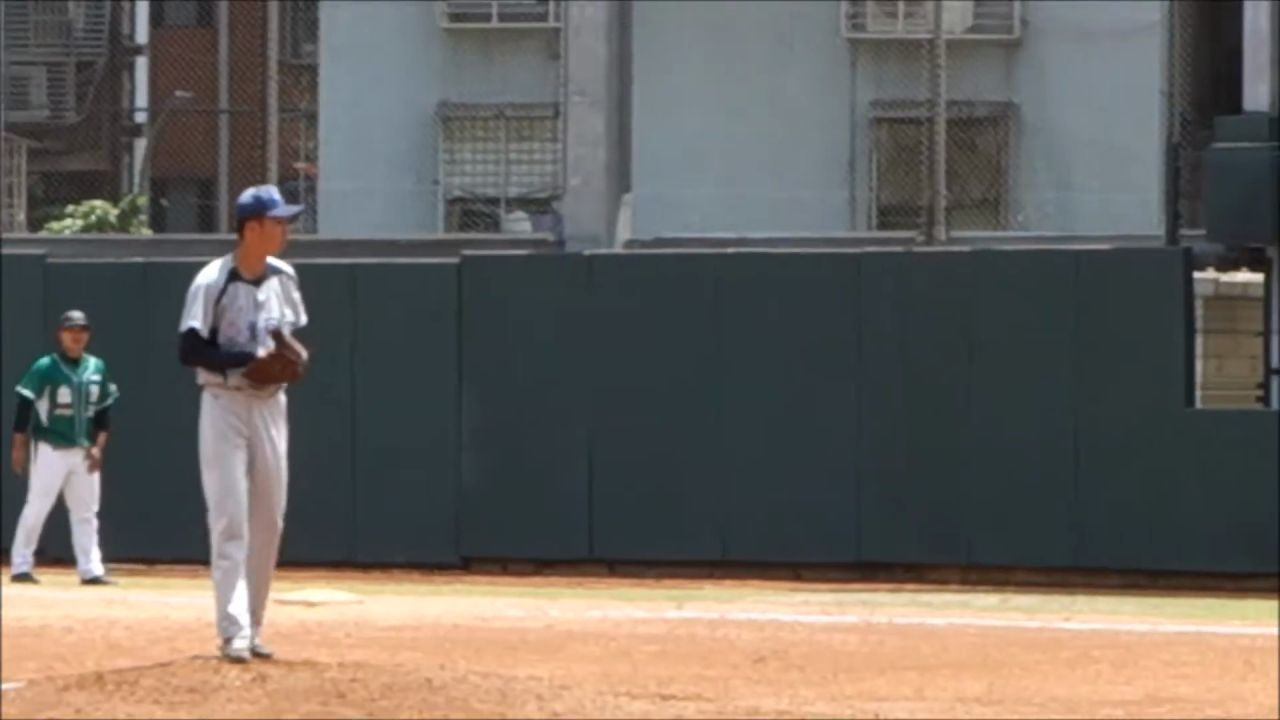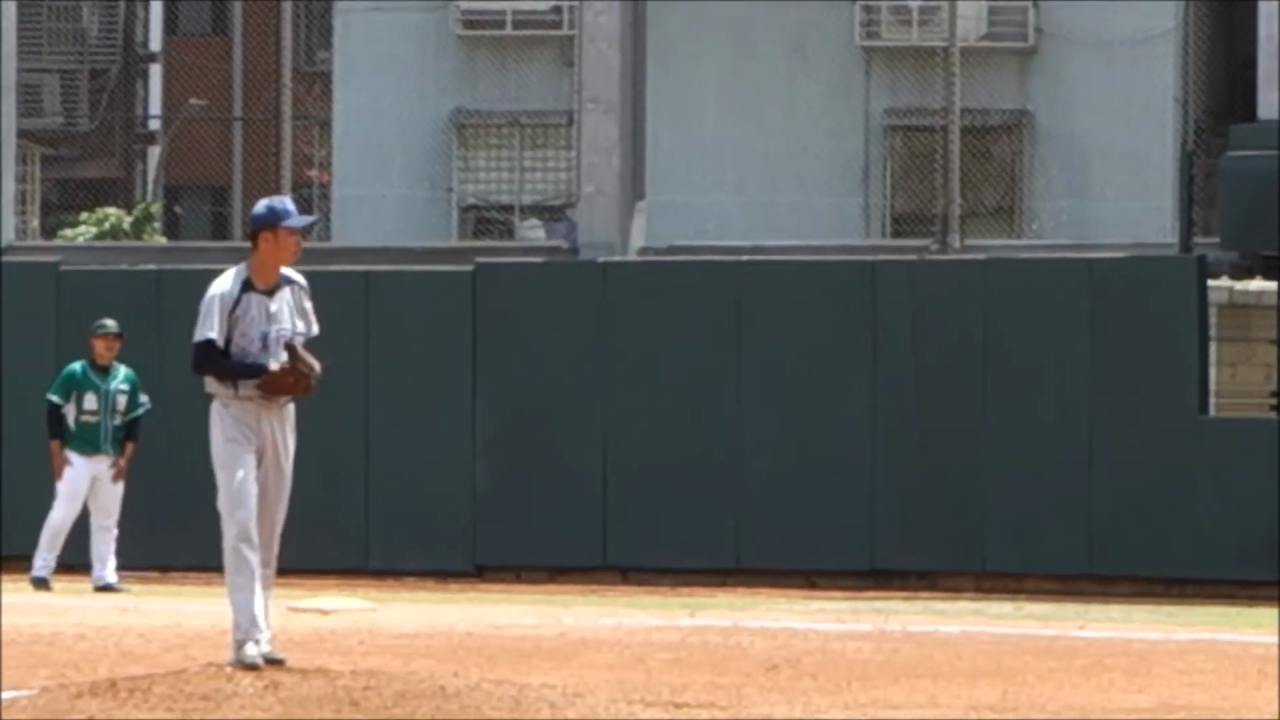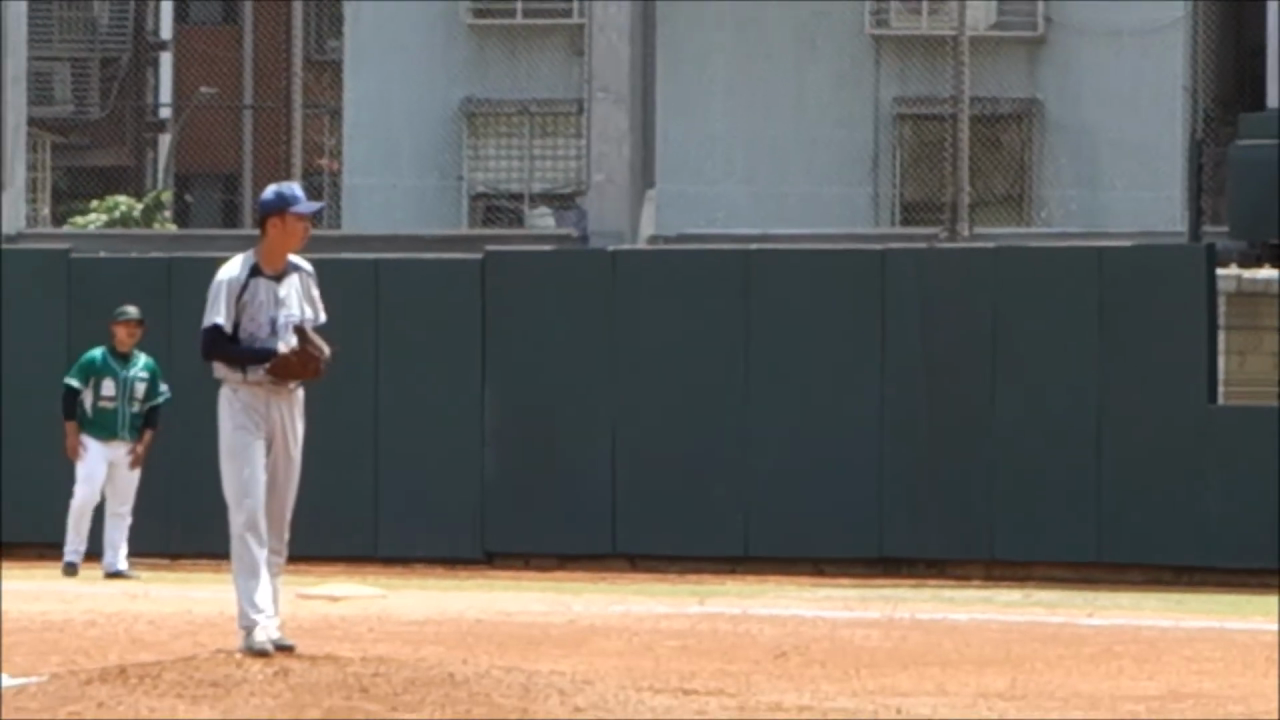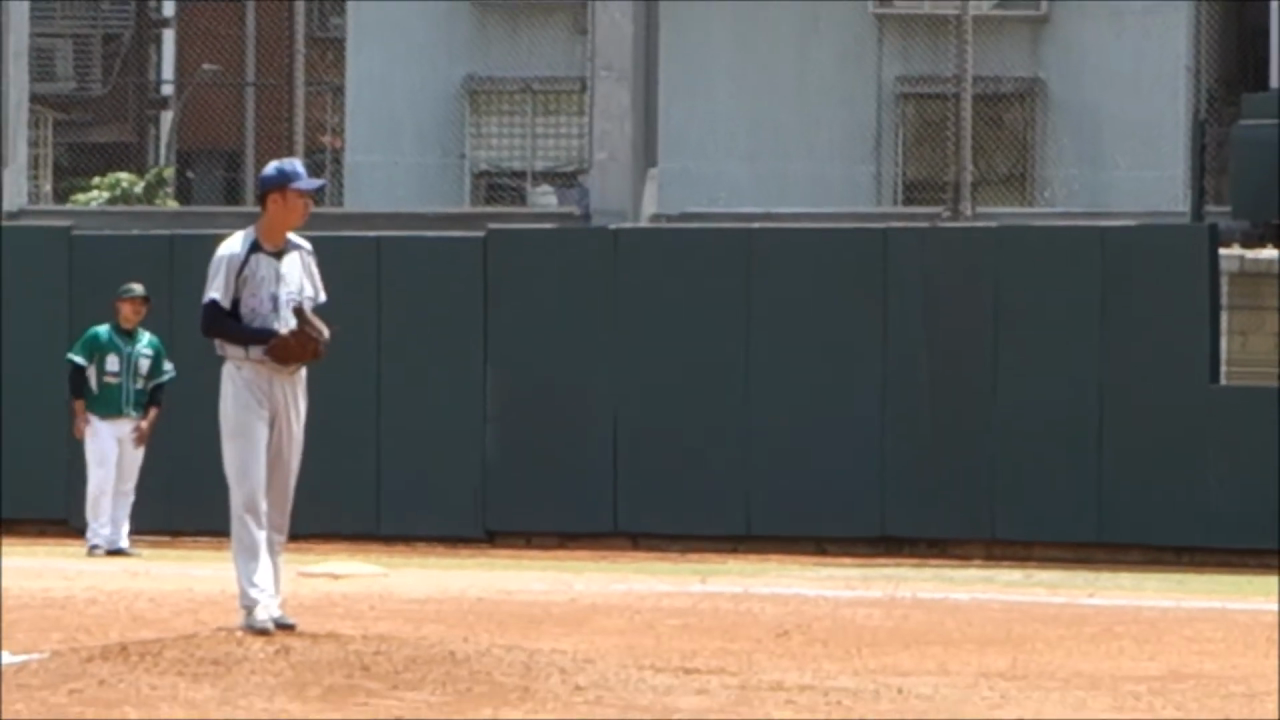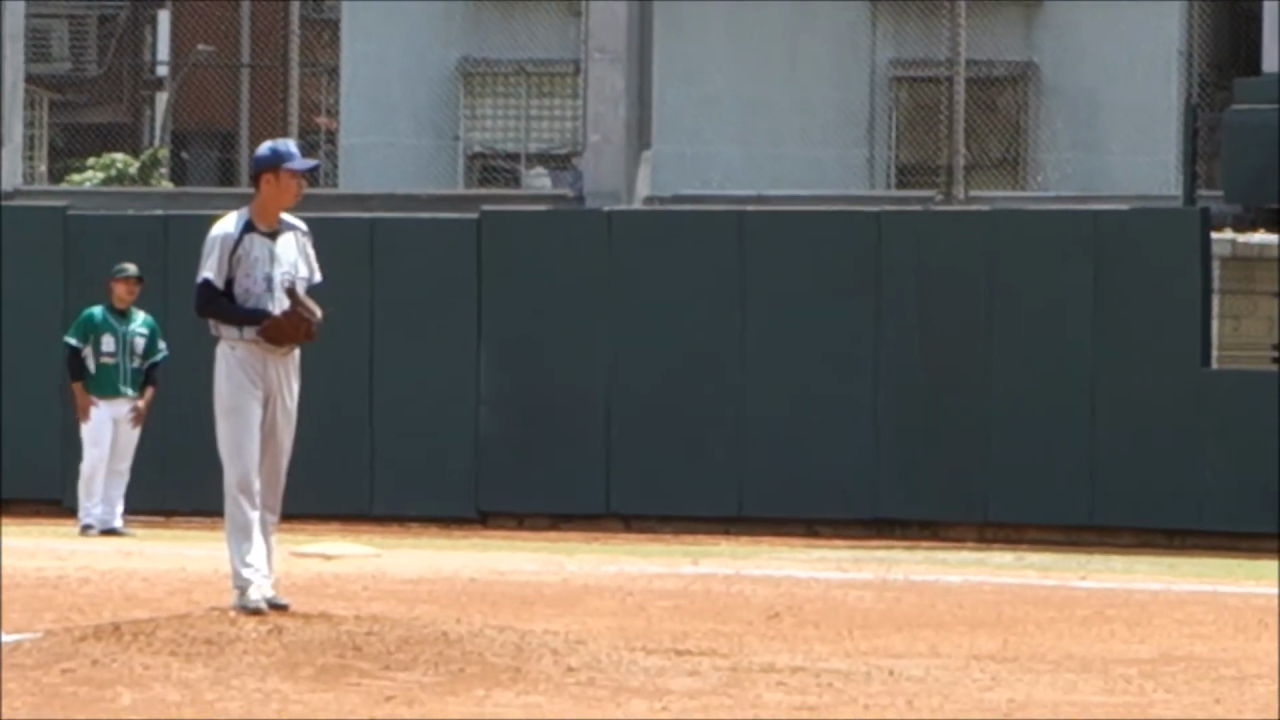
dt=0.2s
person 1, frame 1
left shoulder: (284, 276)
right shoulder: (212, 282)
right elbow: (189, 351)
right wrist: (249, 359)
left hip: (271, 405)
right hip: (224, 407)
left knee: (268, 523)
right knee: (230, 521)
left ankle: (251, 627)
right ankle: (233, 631)
person 1, frame 2
left shoulder: (297, 288)
right shoulder: (225, 292)
right elbow: (203, 361)
right wrist: (262, 370)
left hip: (280, 414)
right hip: (235, 414)
left knee: (269, 531)
right knee: (241, 524)
left ankle: (259, 633)
right ankle: (248, 637)
person 1, frame 3
left shoulder: (303, 274)
right shoulder: (234, 277)
right elbow: (212, 346)
right wrist: (272, 355)
left hip: (289, 400)
right hip: (244, 401)
left knee: (279, 516)
right knee: (249, 512)
left ankle: (268, 620)
right ankle: (256, 623)
person 1, frame 4
left shoulder: (303, 252)
right shoulder: (234, 253)
right elbow: (211, 323)
right wrist: (271, 336)
left hip: (292, 380)
right hip: (247, 378)
left knee: (281, 495)
right knee: (249, 493)
left ankle: (270, 600)
right ankle: (257, 603)
person 1, frame 5
left shoulder: (298, 233)
right shoulder: (228, 233)
right elbow: (205, 303)
right wrist: (263, 317)
left hip: (286, 361)
right hip: (241, 359)
left knee: (274, 475)
right knee: (243, 473)
left ankle: (263, 580)
right ankle: (249, 583)
person 2, frame 1
left shoulder: (98, 368)
right shoulder: (44, 367)
left elbow: (104, 411)
right elbow: (24, 406)
left wrist: (98, 447)
right wrist: (19, 447)
left hip: (85, 452)
right hip: (50, 451)
left knee: (86, 512)
right knee: (37, 508)
left ankle: (90, 569)
right ankle: (21, 566)
person 2, frame 2
left shoulder: (129, 378)
right shoulder: (73, 373)
left elbow: (134, 420)
right elbow: (53, 413)
left wrist: (125, 457)
right wrist: (57, 454)
left hip: (111, 460)
right hip: (76, 457)
left knee: (107, 520)
right knee: (63, 513)
left ankle: (104, 577)
right ankle: (41, 570)
person 2, frame 3
left shoulder: (149, 366)
right shoulder: (93, 359)
left elbow: (154, 409)
right elbow: (70, 396)
left wrist: (144, 444)
right wrist: (72, 436)
left hip: (129, 447)
right hip: (94, 442)
left knee: (121, 507)
right knee: (85, 497)
left ankle: (115, 563)
right ankle: (73, 556)
person 2, frame 4
left shoulder: (153, 344)
right shoulder: (97, 336)
left elbow: (158, 387)
right elbow: (77, 374)
left wrist: (148, 421)
right wrist: (80, 414)
left hip: (134, 424)
right hip: (99, 421)
left knee: (126, 485)
right knee: (101, 480)
left ankle: (117, 541)
right ankle: (96, 539)
person 2, frame 5
left shoulder: (147, 323)
right shoulder: (92, 316)
left elbow: (153, 365)
right elbow: (74, 356)
left wrist: (146, 400)
right wrist: (80, 395)
left hip: (131, 404)
right hip: (97, 401)
left knee: (121, 465)
right knee: (95, 460)
left ankle: (111, 520)
right ankle: (89, 519)
